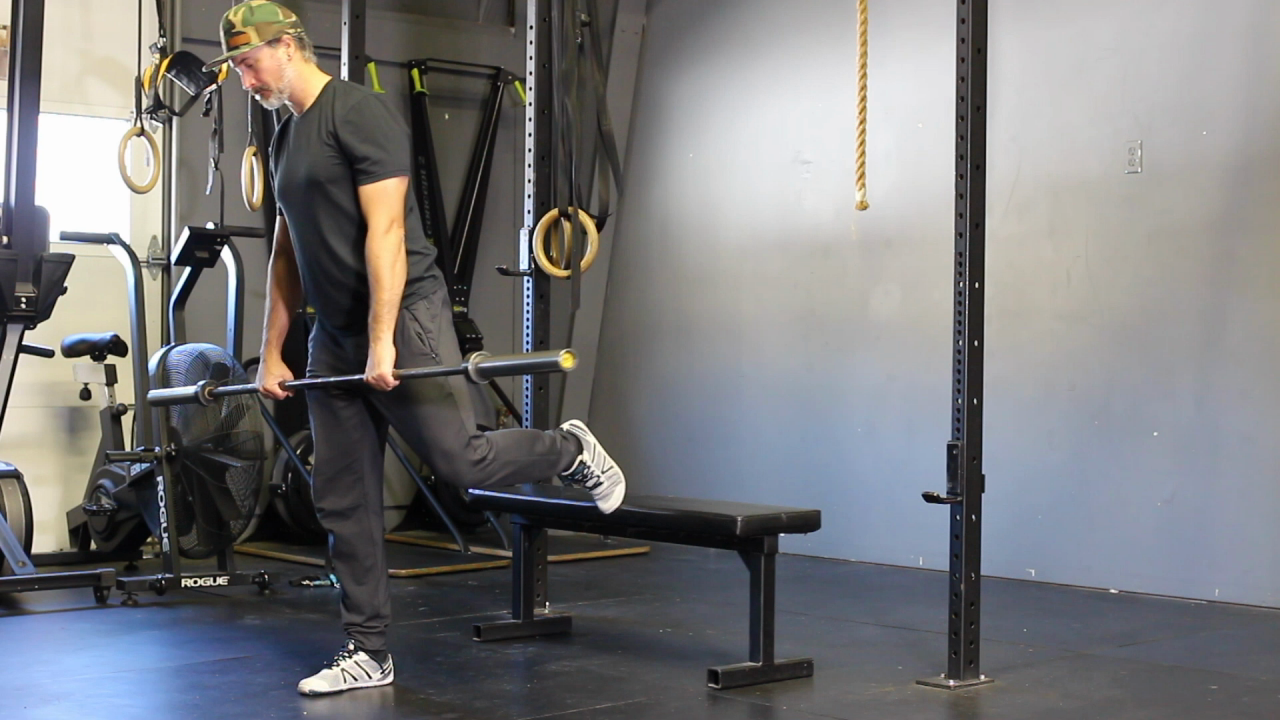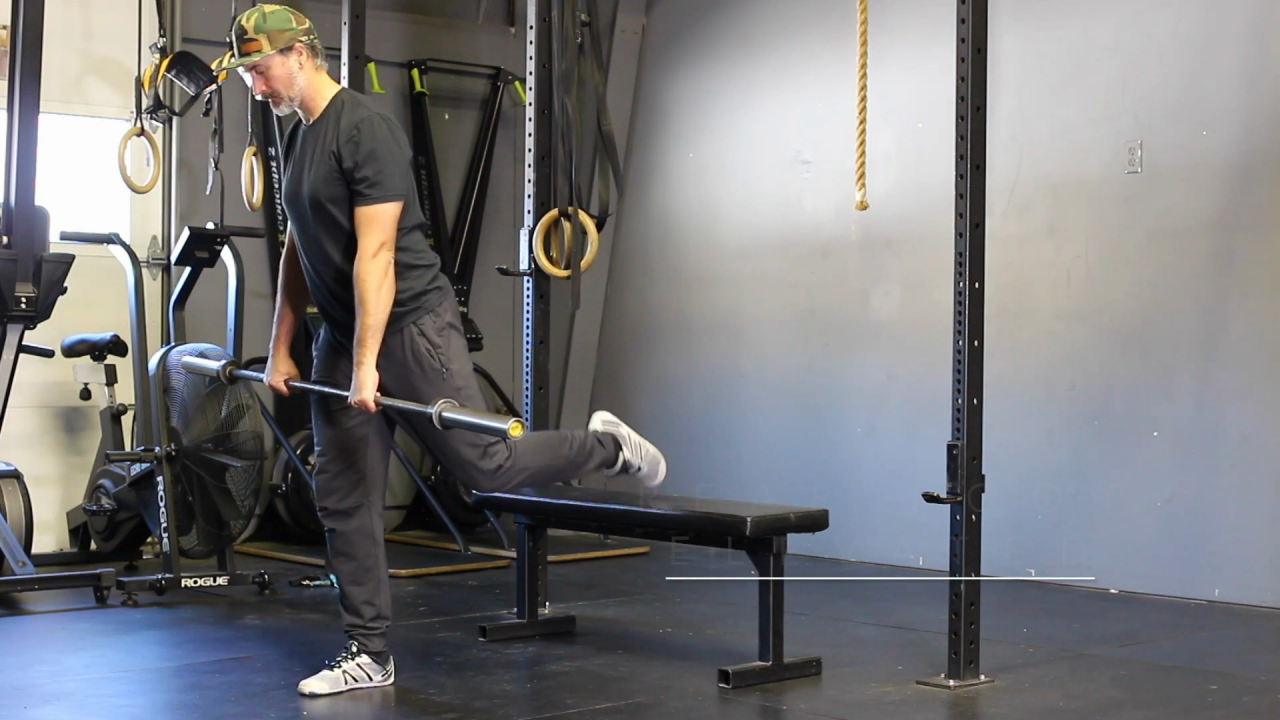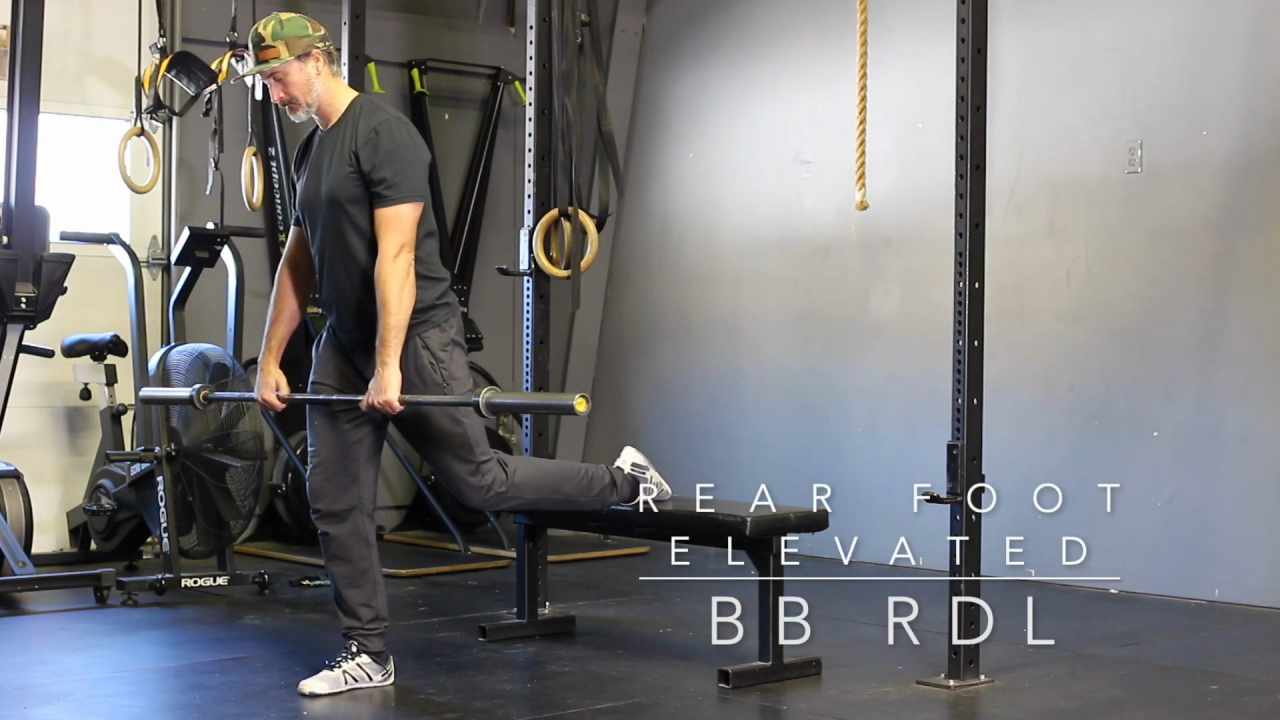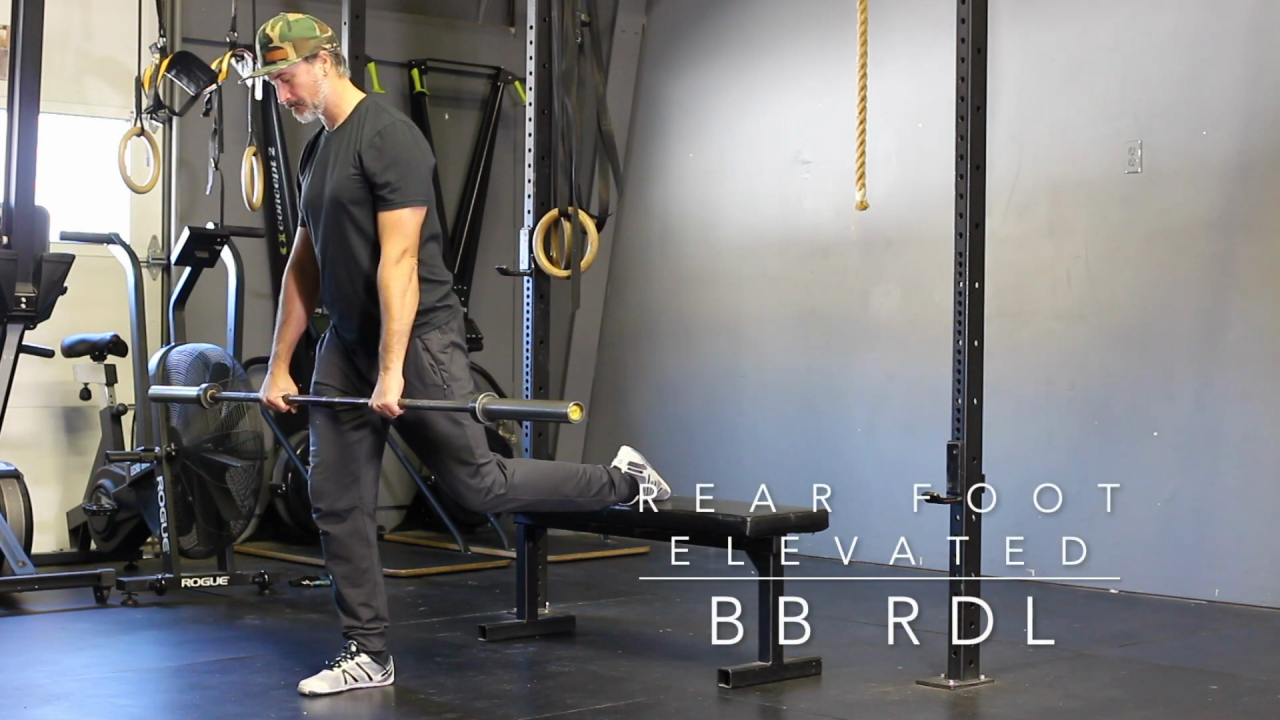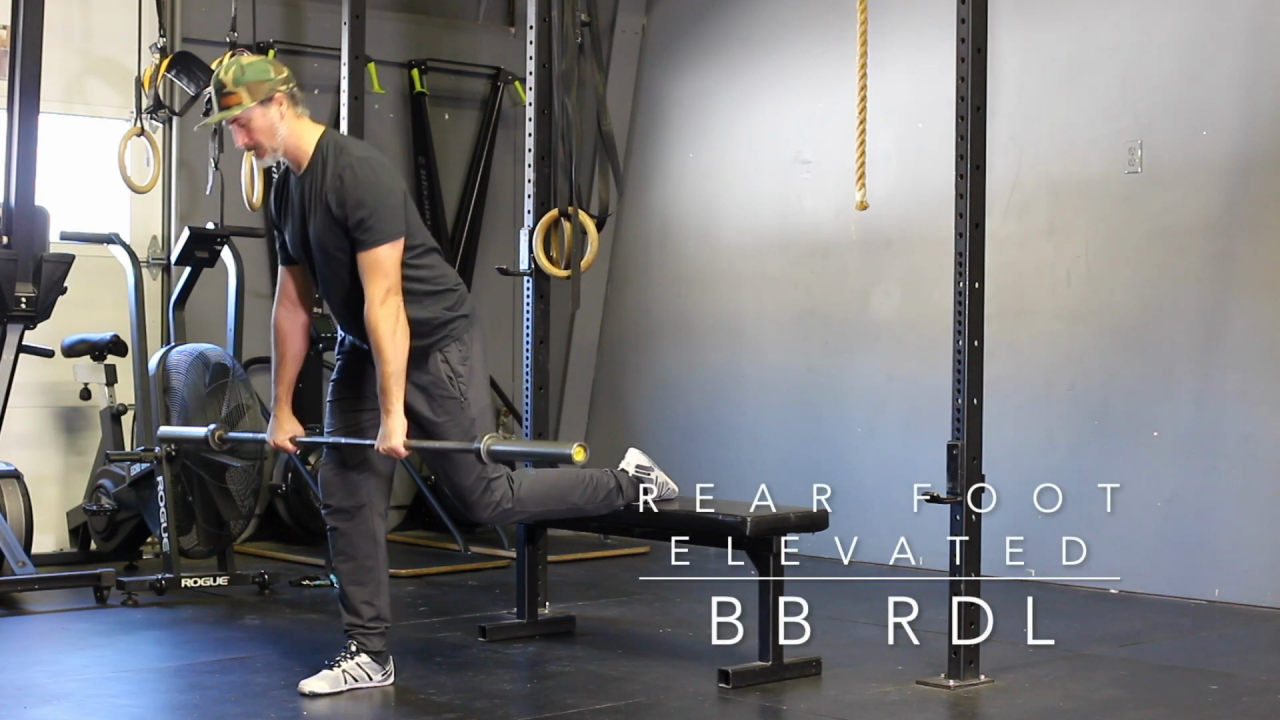
dt=1s
person 1, frame 1
left shoulder: (358, 112)
right shoulder: (286, 137)
left elbow: (386, 232)
right elbow: (286, 255)
left wrist: (383, 343)
right wrist: (271, 353)
left hip: (405, 316)
right hip: (334, 335)
left knee: (459, 458)
right knee: (342, 499)
left ankle: (572, 453)
right ankle: (368, 652)
person 1, frame 2
left shoulder: (365, 130)
right shoulder: (297, 140)
left elbow: (375, 254)
right elbow: (297, 254)
left wrist: (366, 367)
right wrist: (280, 349)
left hip: (410, 324)
right hip: (343, 333)
left knee: (483, 460)
right knee: (342, 498)
left ankle: (610, 448)
right ankle: (368, 653)
person 1, frame 3
left shoulder: (383, 134)
right shoulder: (311, 151)
left elbow: (395, 256)
right elbow: (297, 265)
left wrist: (389, 366)
right wrist: (269, 362)
left hip: (415, 337)
right hip: (343, 343)
left knee: (480, 481)
right knee: (335, 503)
left ankle: (624, 480)
right ankle: (367, 654)
person 1, frame 4
left shoulder: (389, 136)
right shoulder: (317, 151)
left elbow: (399, 261)
right elbow: (304, 266)
left wrist: (393, 370)
right wrist: (279, 366)
left hip: (416, 339)
right hip: (345, 344)
left knee: (479, 483)
right knee: (337, 502)
left ankle: (623, 481)
right ankle: (366, 653)
person 1, frame 5
left shoulder: (359, 172)
right shoulder: (285, 192)
left elbow: (385, 300)
right elbow: (292, 306)
left wrist: (394, 413)
right wrist: (282, 409)
left hip: (437, 346)
right hip: (362, 347)
left knee: (485, 495)
right knee: (346, 497)
left ankle: (629, 482)
right ankle: (368, 653)
